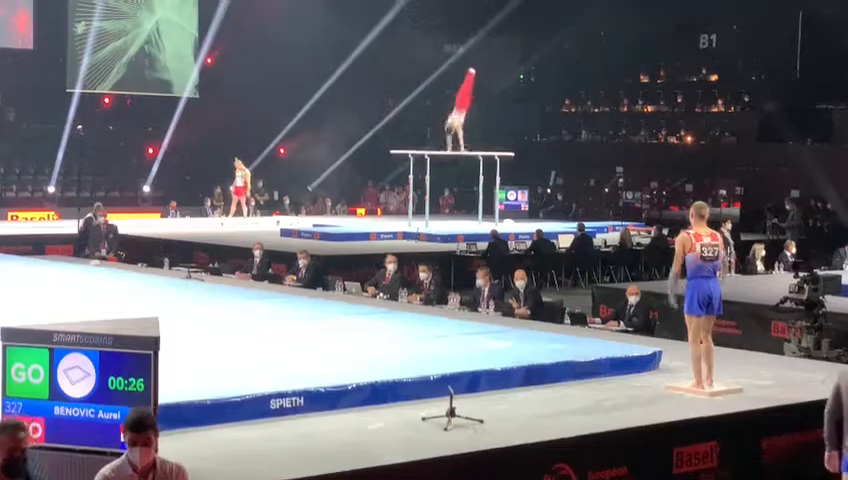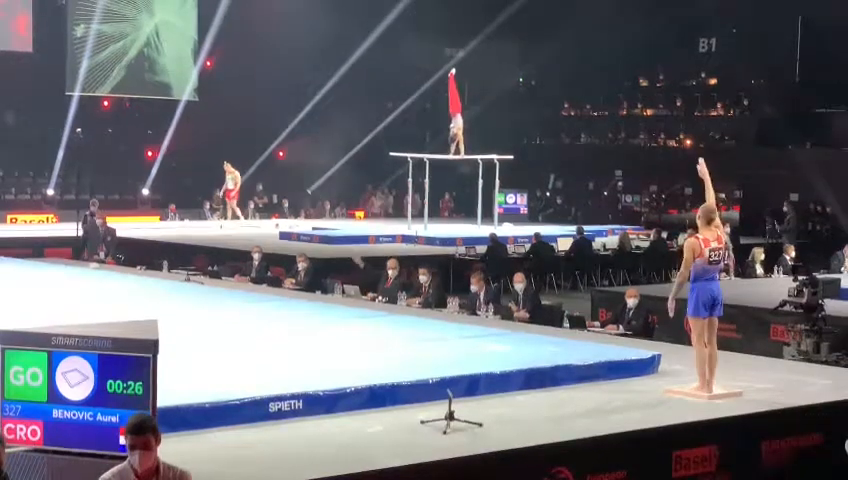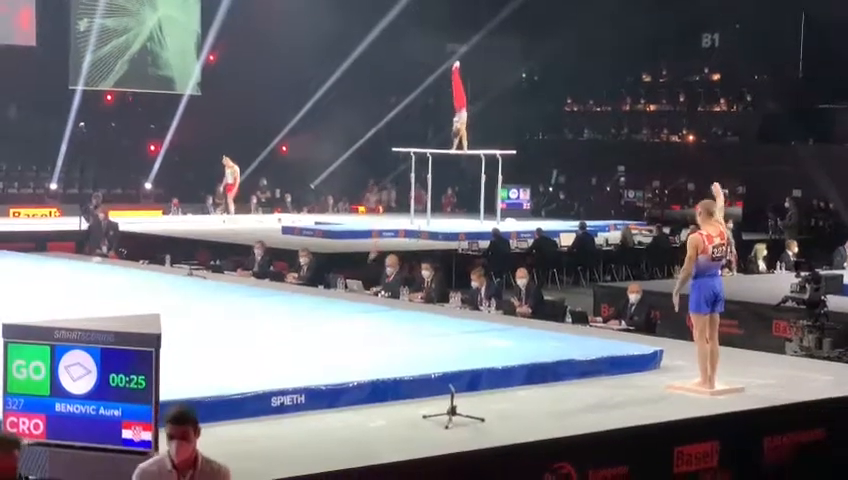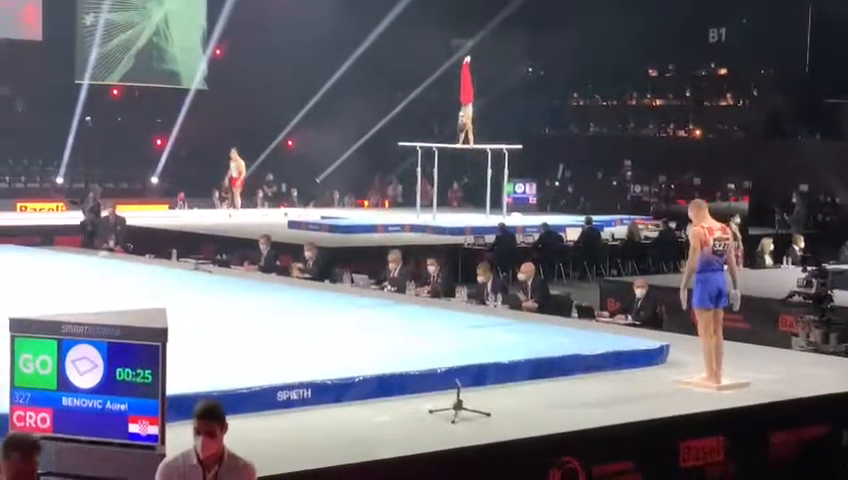
dt=0.5s
person 1, frame 1
left shoulder: (685, 237)
right shoulder: (717, 237)
left elbow: (676, 269)
right elbow: (722, 266)
left wrist: (671, 291)
left hip: (697, 287)
right hip: (714, 286)
left knee: (695, 338)
right knee: (706, 335)
left ankle: (699, 381)
right ankle: (709, 377)
person 1, frame 2
left shoulder: (693, 242)
right shoulder: (720, 234)
left elbow: (684, 274)
right elbow: (712, 204)
left wrist: (672, 296)
right wrist: (706, 176)
left hip: (699, 290)
right hip: (716, 288)
left knee: (698, 341)
right knee: (711, 341)
left ankle: (702, 385)
right ankle: (710, 383)
person 1, frame 3
left shoulder: (696, 238)
right shoulder: (722, 231)
left elbow: (688, 268)
right elbow: (719, 212)
left wrist: (676, 290)
right wrist: (719, 194)
left hip: (702, 286)
right hip: (717, 283)
left knee: (701, 337)
right knee: (712, 335)
left ankle: (704, 380)
right ankle: (711, 378)
person 1, frame 4
left shoulder: (697, 231)
right shoulder: (726, 230)
left elbow: (692, 263)
right elbow: (731, 262)
left wrist: (683, 286)
right wrist: (735, 287)
left hip: (705, 280)
right hip: (720, 279)
left knee: (705, 332)
right knee: (717, 331)
left ankle: (710, 376)
right ankle: (718, 374)
